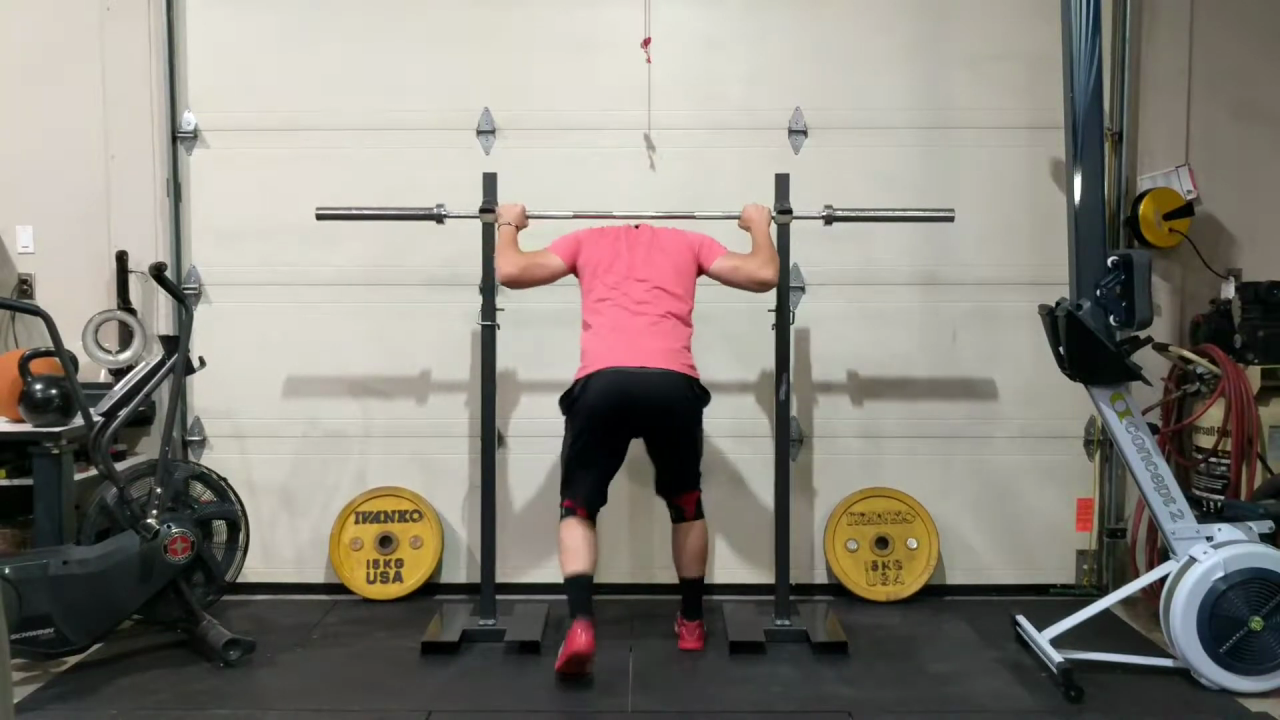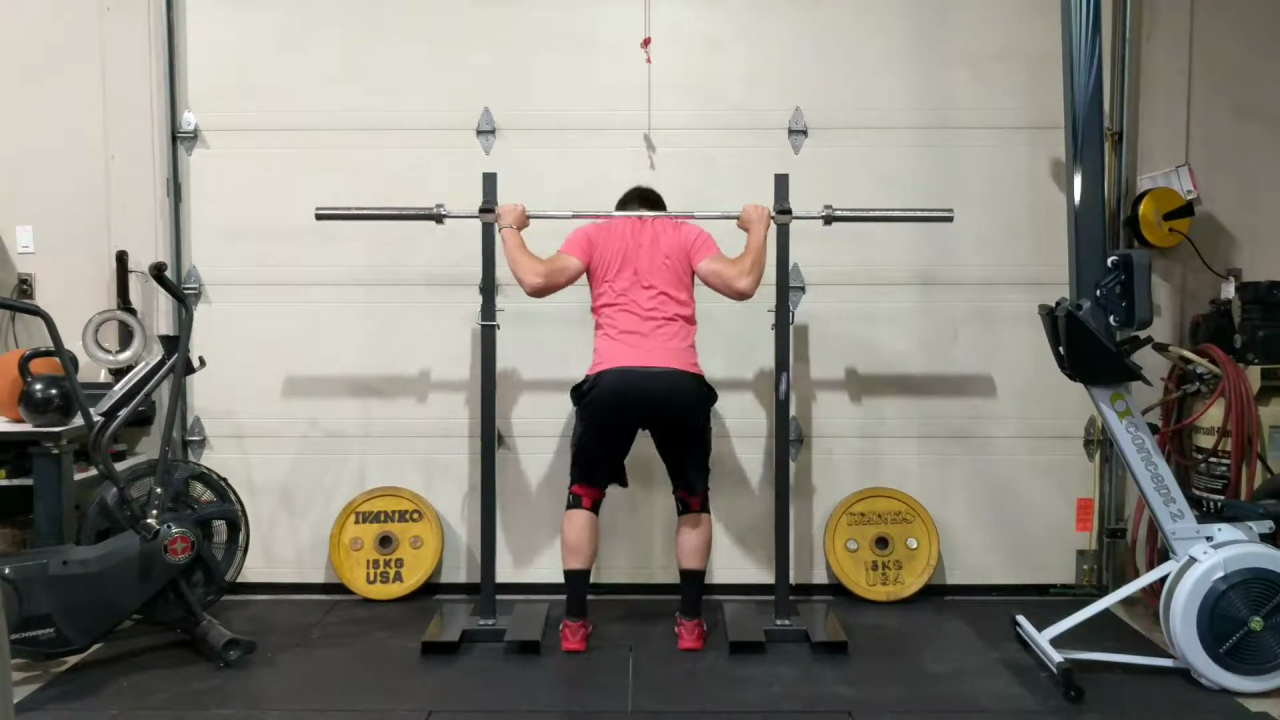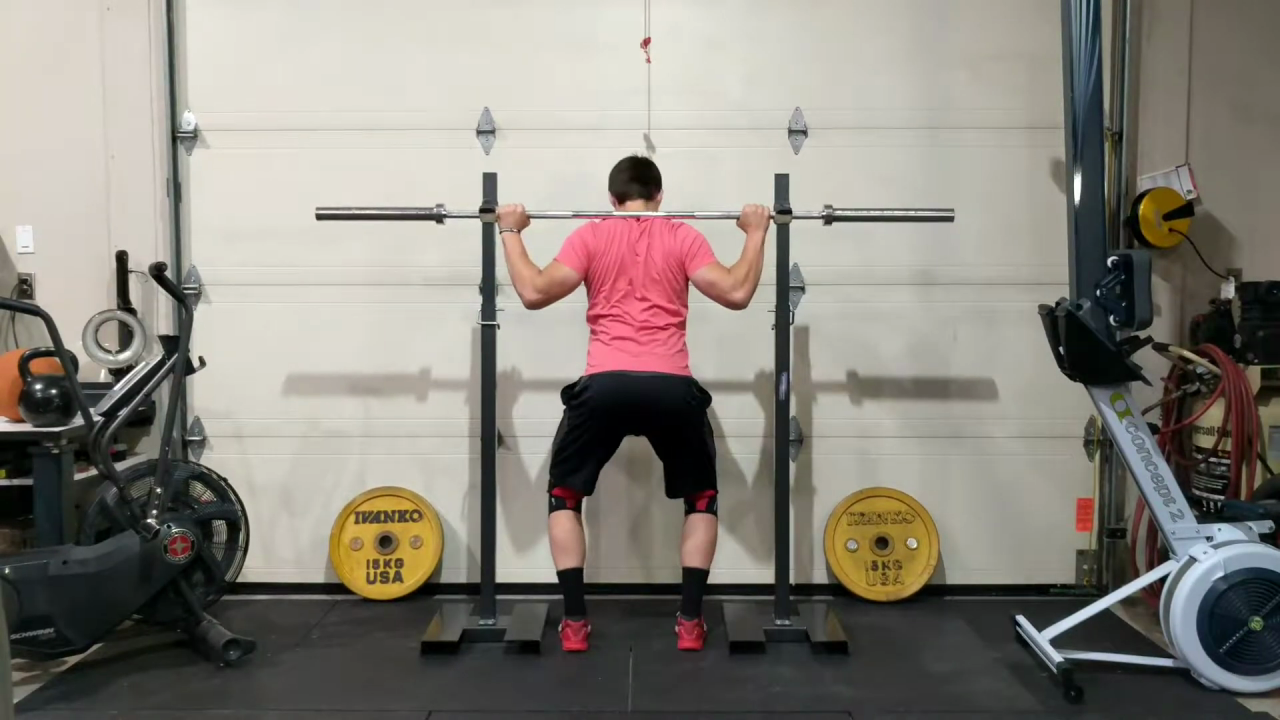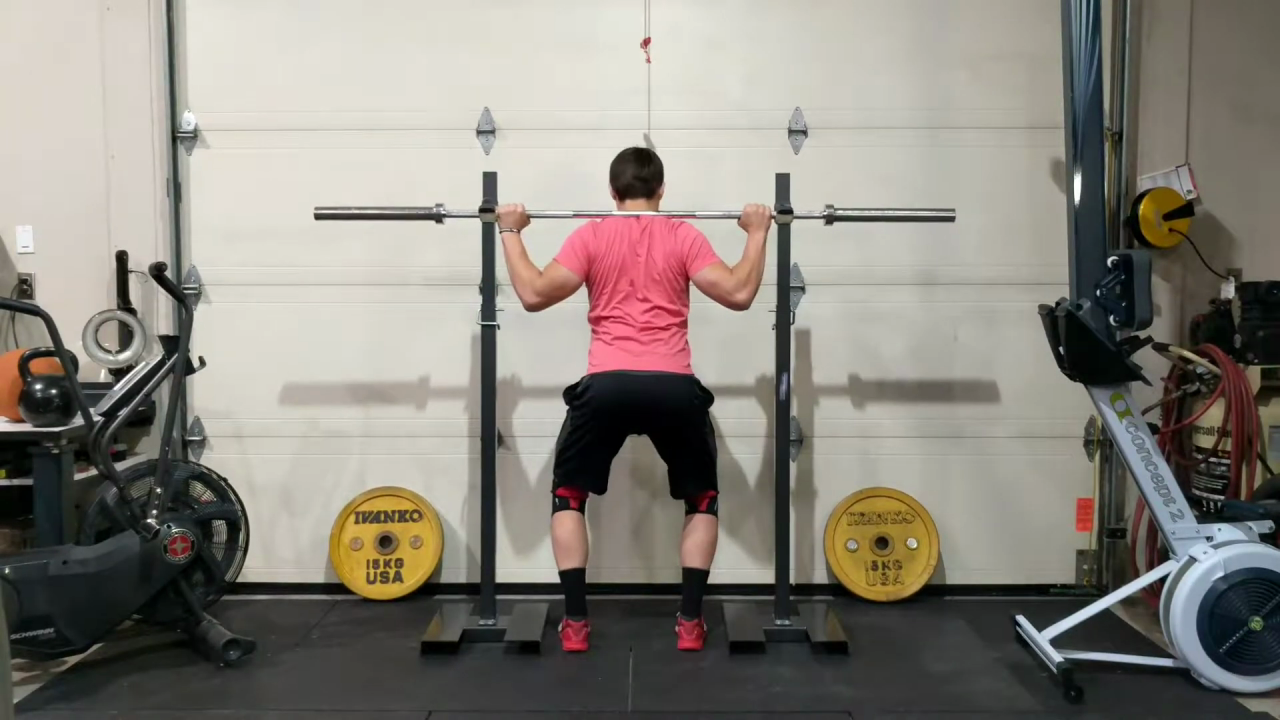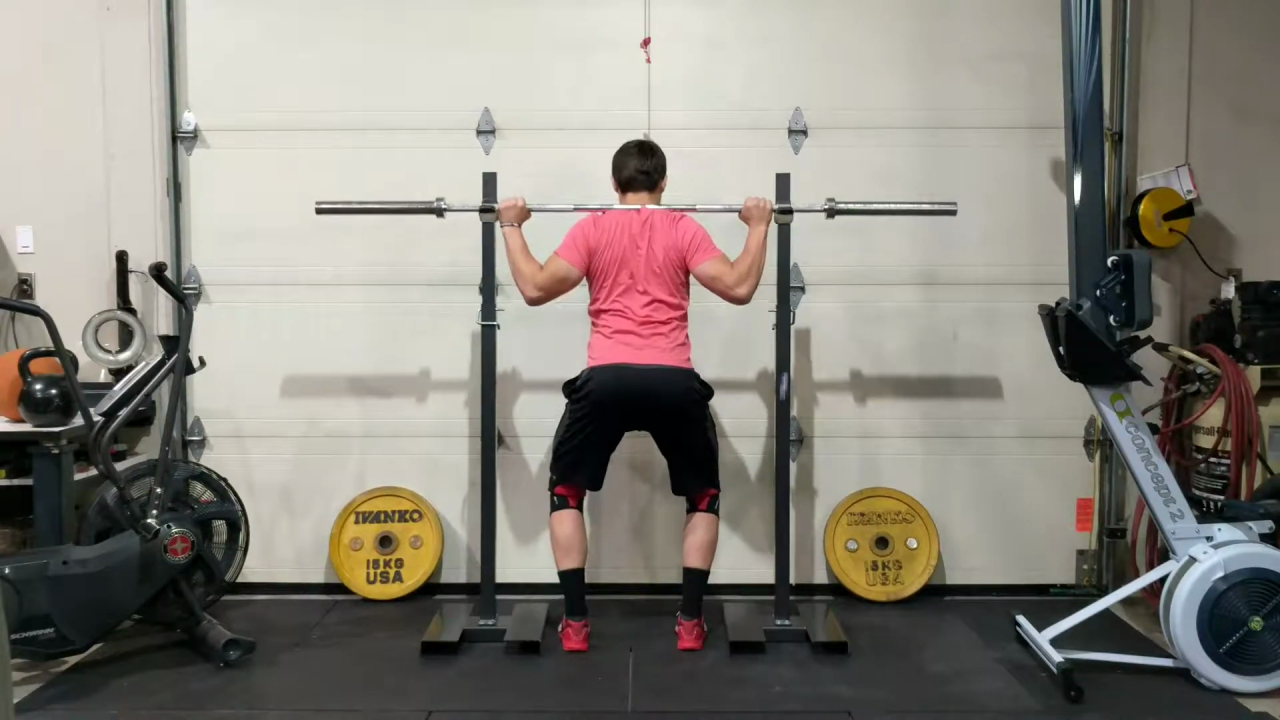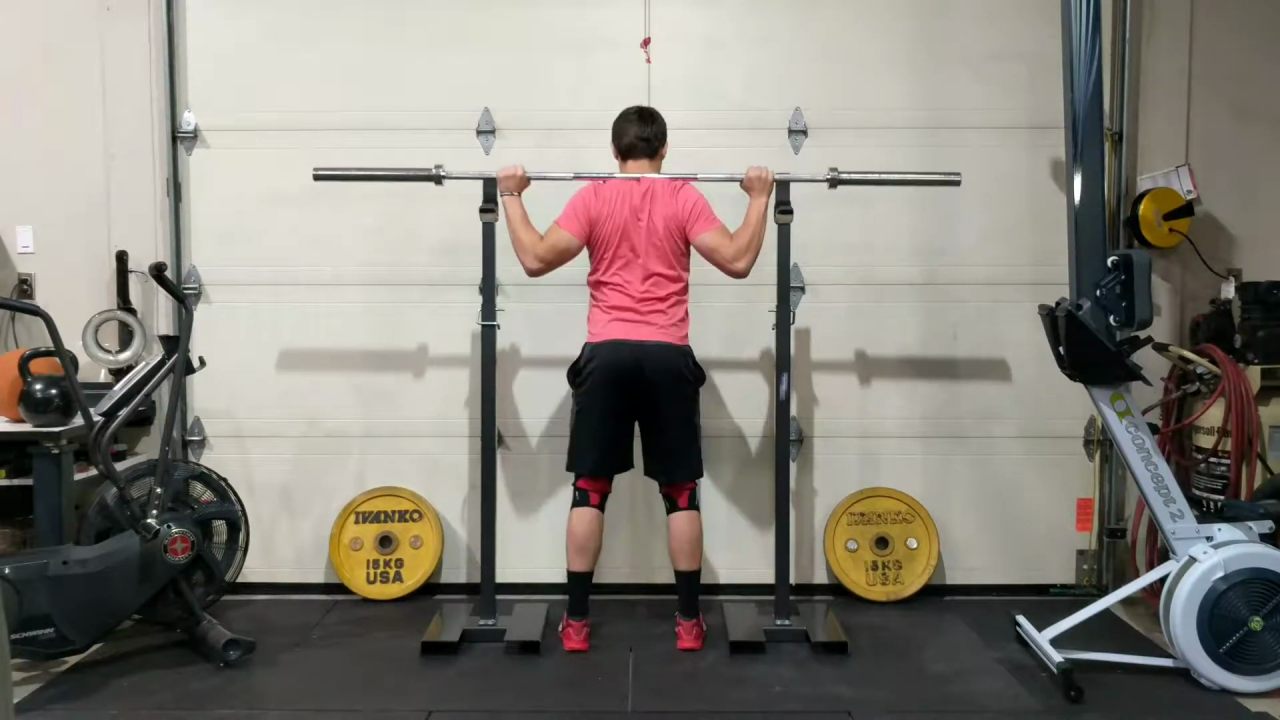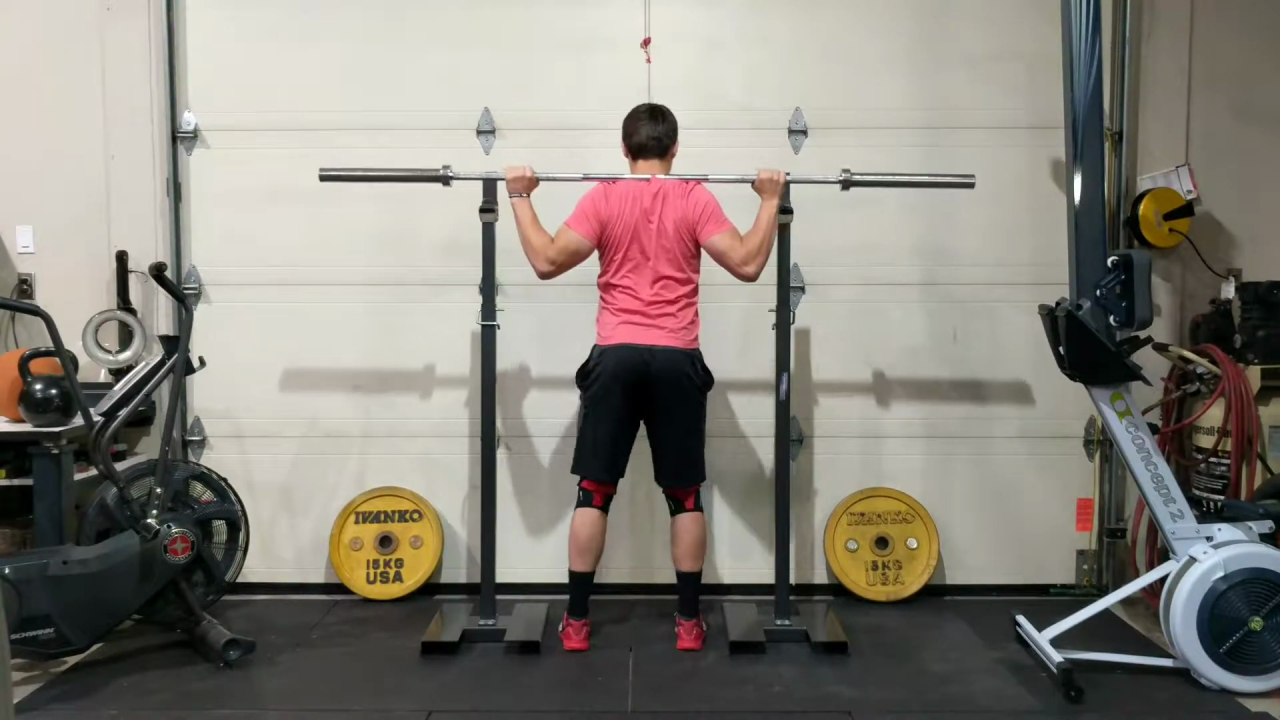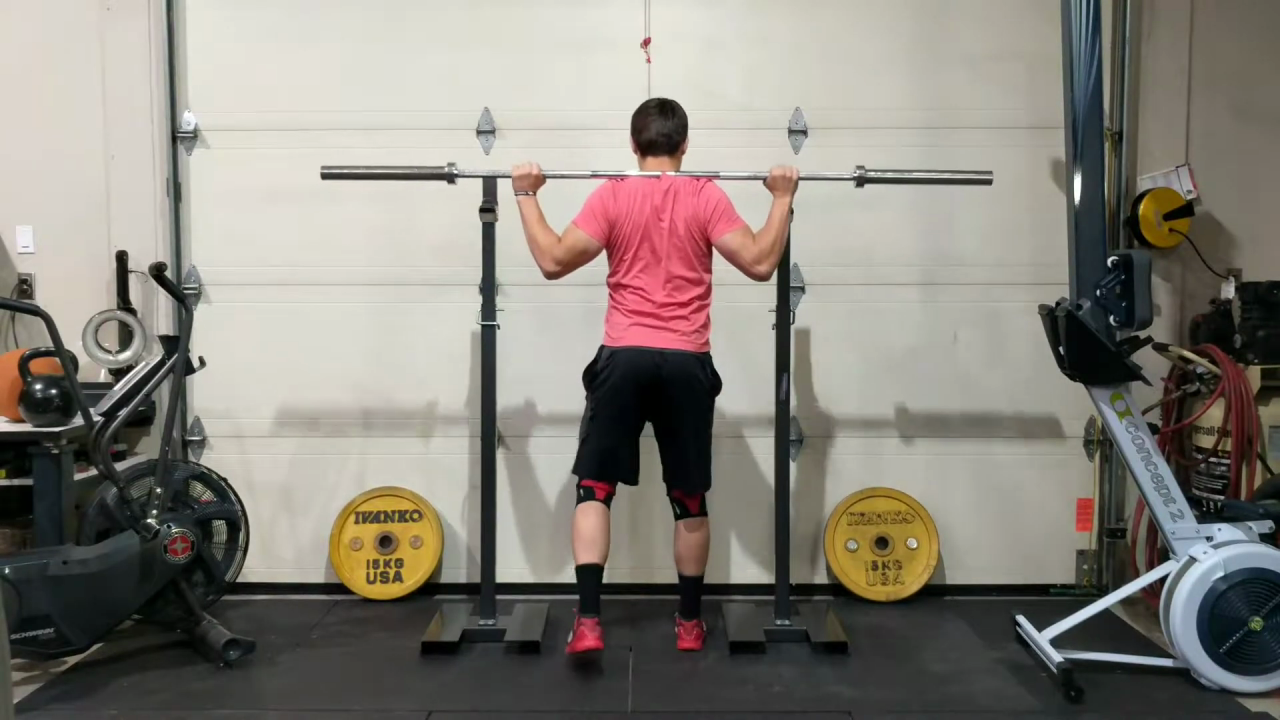
dt=0.3s
person 1, frame 1
left shoulder: (587, 241)
right shoulder: (687, 242)
left elbow: (509, 272)
right elbow: (764, 276)
left wrist: (507, 224)
right wrist: (759, 226)
left hip: (603, 383)
right hip: (674, 384)
left knee: (578, 510)
right knee: (685, 503)
left ankle: (580, 624)
right ankle: (691, 623)
person 1, frame 2
left shoulder: (594, 232)
right shoulder: (688, 233)
left elbow: (537, 282)
right elbow: (742, 284)
left wrist: (509, 229)
right wrist: (757, 232)
left hip: (612, 382)
right hip: (679, 383)
left knee: (583, 495)
right knee: (692, 499)
left ankle: (575, 622)
right ankle: (690, 622)
person 1, frame 3
left shoulder: (590, 236)
right shoulder: (683, 236)
left elbow: (533, 292)
right elbow: (737, 293)
left wrist: (510, 231)
right wrist: (756, 232)
left hip: (604, 386)
right hip: (671, 387)
left knee: (563, 495)
right knee: (701, 497)
left ankle: (574, 622)
right ankle: (690, 621)
person 1, frame 4
left shoulder: (590, 237)
right shoulder: (684, 237)
left elbow: (534, 295)
right elbow: (739, 294)
left wrist: (511, 232)
right wrist: (757, 233)
left hip: (607, 386)
right hip: (673, 387)
left knee: (568, 496)
right knee: (701, 499)
left ankle: (576, 622)
right ankle: (690, 621)
person 1, frame 5
left shoulder: (591, 230)
right shoulder: (684, 229)
left elbow: (535, 288)
right elbow: (739, 288)
left wrist: (511, 226)
right wrist: (759, 227)
left hip: (605, 380)
right hip: (673, 381)
left knee: (565, 493)
right knee: (703, 497)
left ankle: (575, 622)
right ankle: (690, 621)
person 1, frame 6
left shoulder: (592, 198)
right shoulder: (685, 198)
left elbow: (535, 259)
right elbow: (738, 261)
left wrist: (511, 196)
right wrist: (759, 198)
left hip: (607, 356)
right hip: (668, 358)
left knee: (590, 489)
right knee: (680, 492)
left ankle: (577, 621)
right ankle: (689, 621)
person 1, frame 7
left shoulder: (602, 198)
right shoulder: (695, 199)
left elbow: (546, 261)
right elbow: (748, 263)
left wrist: (520, 197)
right wrist: (770, 200)
left hip: (615, 358)
right hip: (677, 361)
left knee: (594, 491)
right knee: (684, 495)
left ankle: (576, 621)
right ankle: (689, 622)
person 1, frame 8
left shoulder: (611, 196)
right shoulder: (706, 197)
left elbow: (553, 262)
right elbow: (760, 263)
left wrist: (526, 196)
right wrist: (782, 199)
left hip: (623, 359)
right hip: (686, 364)
left knee: (594, 486)
right knee: (689, 498)
left ankle: (589, 617)
right ankle: (689, 622)
